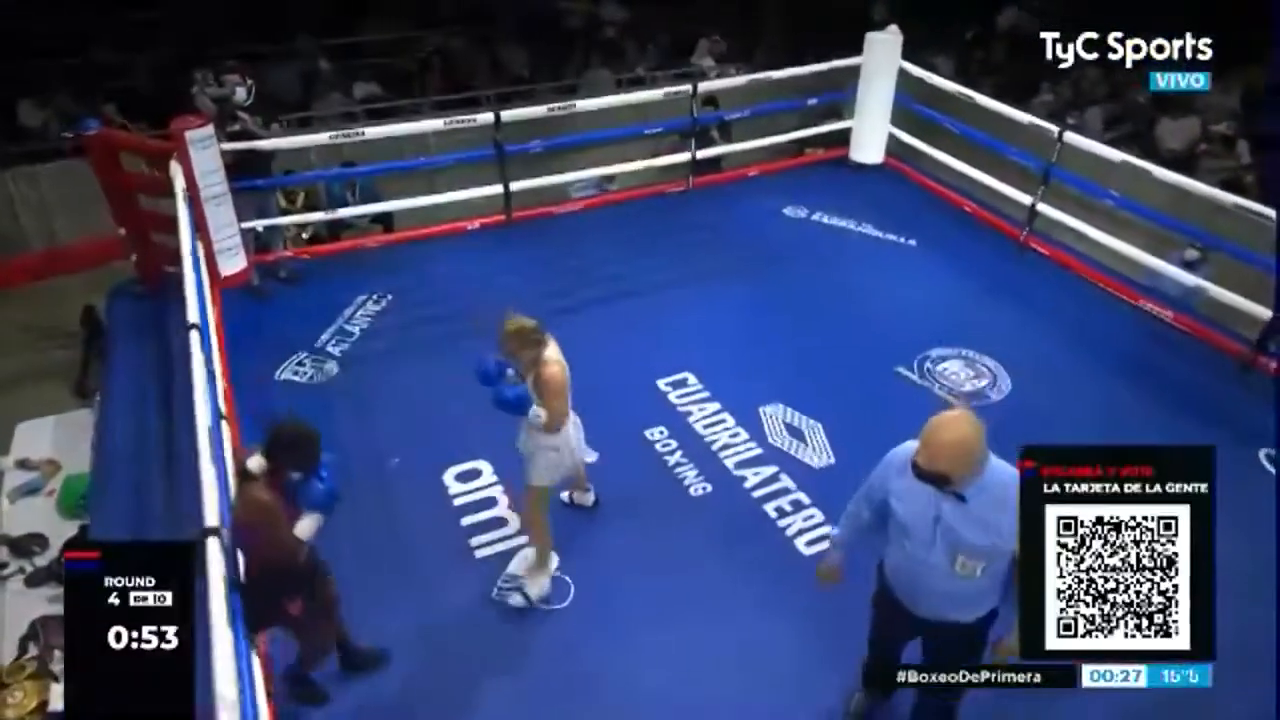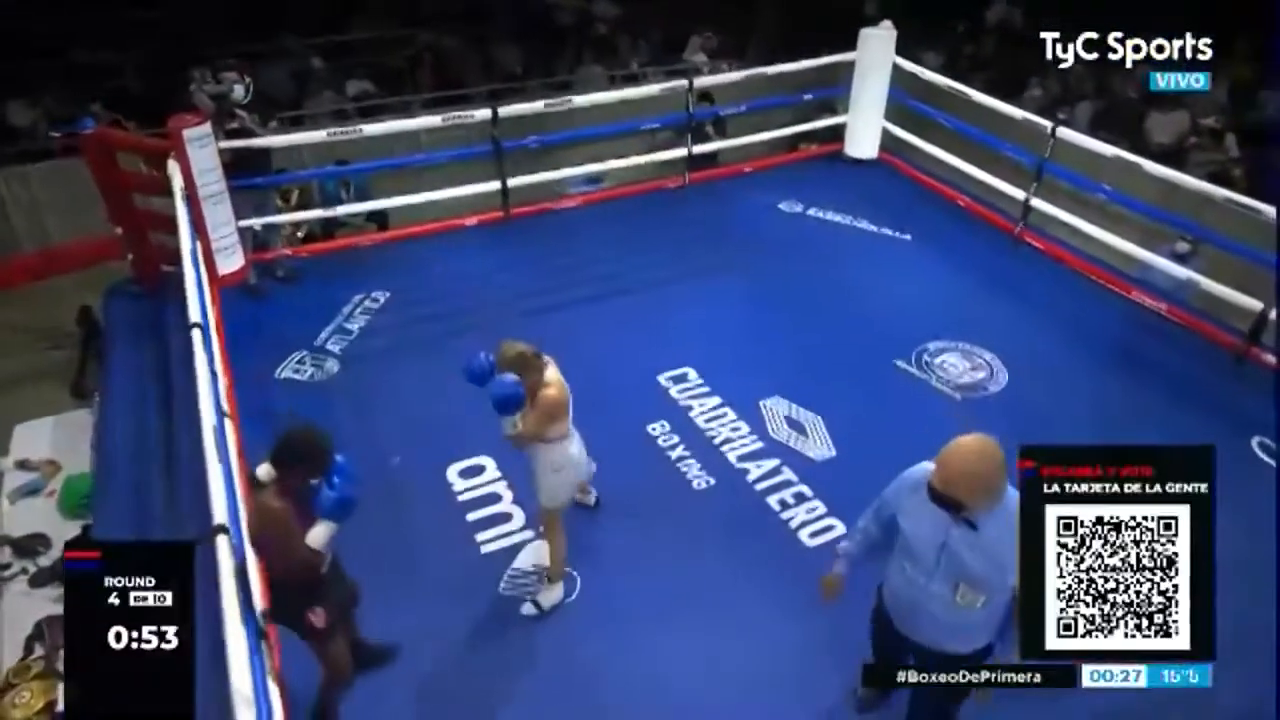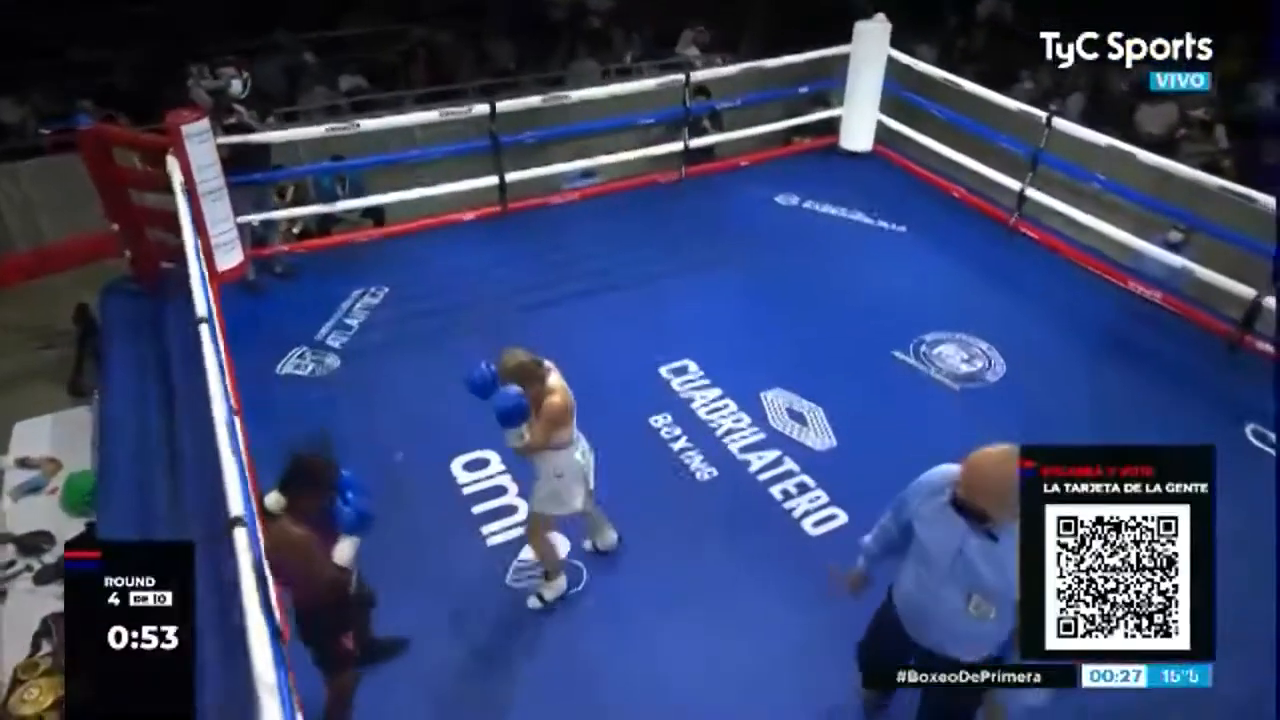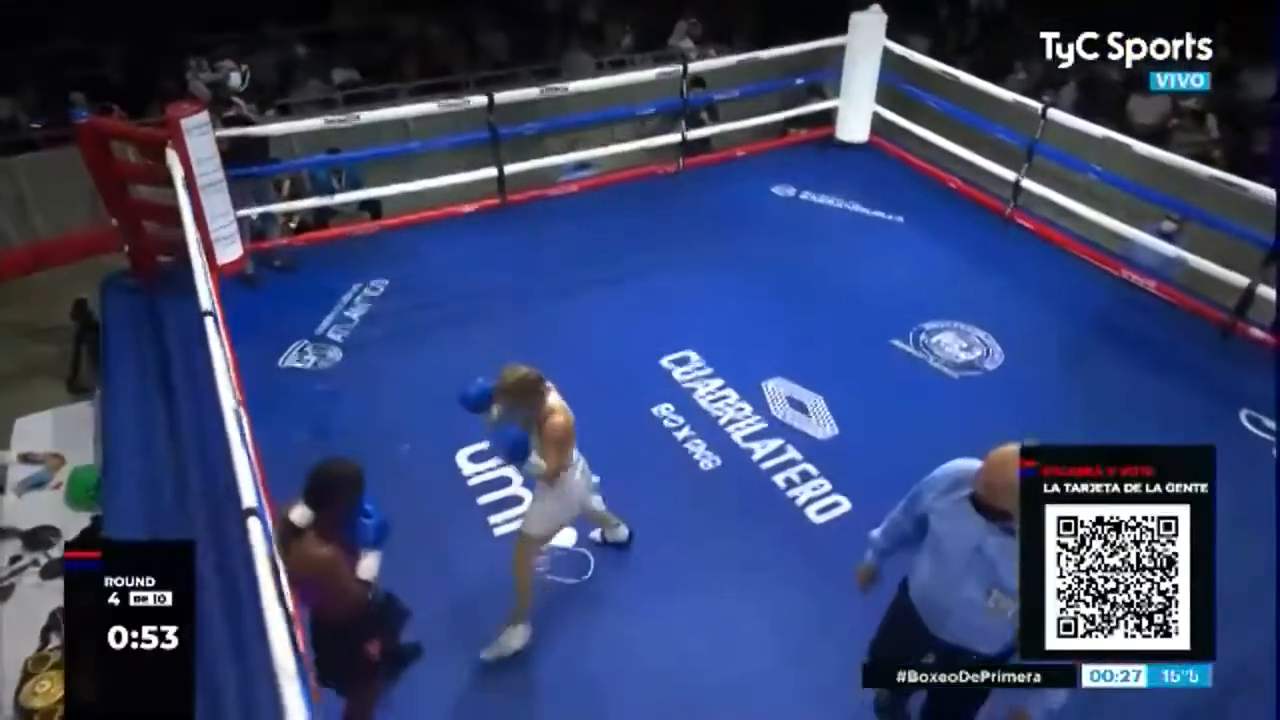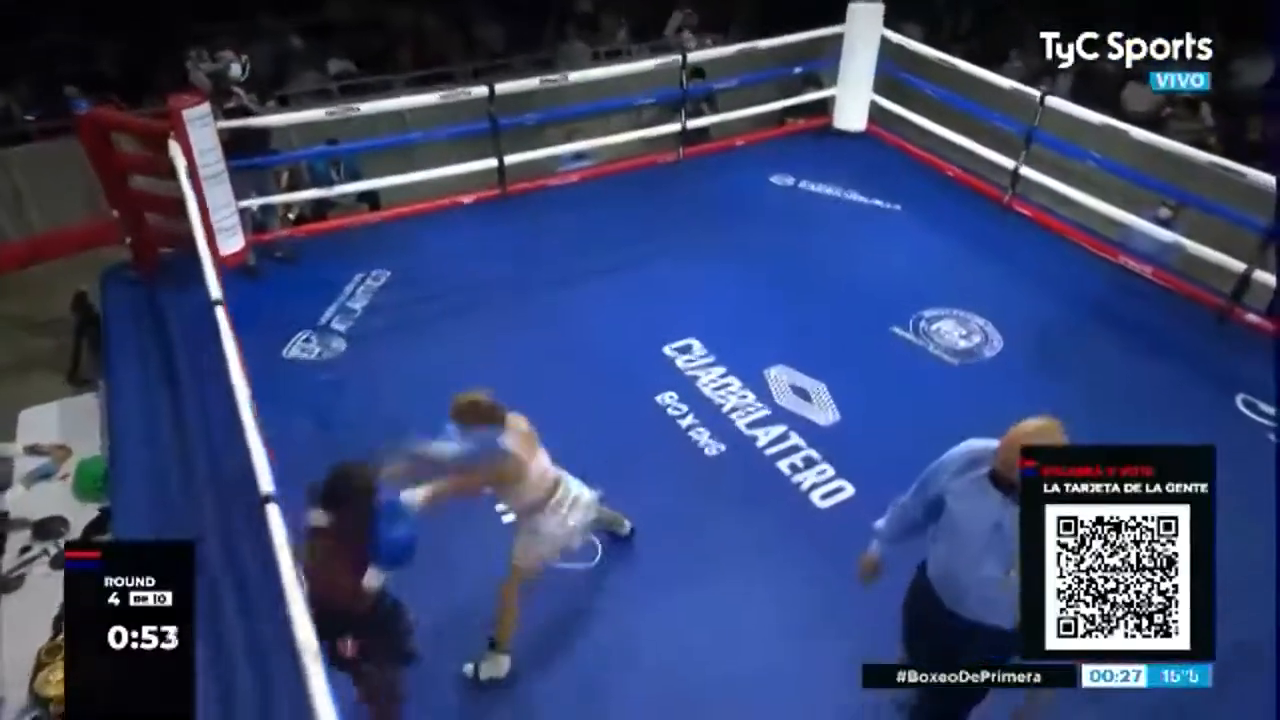
dt=0.2s
person 1, frame 1
left shoulder: (1015, 500)
right shoulder: (901, 461)
right elbow: (866, 506)
left wrist: (1017, 632)
right wrist: (837, 549)
left hip: (961, 623)
right hip: (896, 592)
right knee: (881, 648)
right ankle: (876, 689)
person 1, frame 2
right shoulder: (916, 480)
right elbow: (877, 523)
right wrist: (843, 563)
left hip: (956, 654)
right hip: (894, 611)
right knee: (884, 656)
right ankle: (882, 684)
person 1, frame 3
right shoulder: (937, 482)
right elbow: (896, 522)
right wrist: (867, 561)
left hip: (963, 661)
right hip: (903, 612)
right knee: (871, 658)
right ankle: (882, 687)
person 1, frame 4
right shoulder: (954, 477)
right elbow: (908, 517)
right wrist: (876, 554)
left hip: (978, 651)
right hip: (917, 605)
right knee: (883, 658)
right ankle: (897, 695)
person 1, frame 5
right shoulder: (967, 458)
right elbow: (918, 502)
right wrist: (880, 544)
left hip: (995, 631)
right hip: (934, 590)
right knee: (920, 654)
right ankle: (931, 693)
person 2, frame 1
left shoulder: (550, 373)
right shoulder: (542, 344)
left elbow: (555, 422)
right elbow: (525, 377)
left wrist: (527, 409)
right wrist: (505, 374)
left hip: (553, 439)
right hip: (544, 431)
left knee: (534, 507)
right knee: (570, 464)
left ankle: (541, 573)
right ankle: (584, 494)
person 2, frame 2
left shoulder: (549, 396)
right shoulder: (540, 362)
left elbow: (520, 437)
left wrist: (509, 411)
right wrist: (492, 380)
left hip: (554, 455)
right hip: (563, 449)
left knee: (551, 523)
right knee: (571, 476)
left ankle: (554, 586)
right ankle: (586, 494)
person 2, frame 3
left shoulder: (554, 403)
right shoulder: (542, 369)
left elbow: (527, 448)
right elbow: (509, 395)
left wrist: (513, 426)
right wrist: (495, 391)
left hip: (559, 465)
right hip: (567, 453)
left knee: (536, 531)
right knee: (582, 504)
left ankle: (555, 579)
right ankle: (605, 537)
person 2, frame 4
left shoulder: (557, 422)
right shoulder: (540, 391)
left elbow: (551, 473)
right elbow: (503, 415)
left wrist: (526, 459)
right wrist: (490, 408)
left hip: (560, 487)
right hip: (573, 473)
left knee: (522, 556)
right knee: (589, 505)
left ankle: (516, 628)
right ankle: (618, 531)
person 2, frame 5
left shoulder: (497, 458)
right shoulder: (515, 423)
left elbow: (450, 487)
left hip: (547, 522)
right hip: (569, 493)
left knee: (511, 586)
right knee: (591, 512)
left ankle: (498, 658)
right ankle: (622, 526)
person 3, frame 1
left shoulder: (264, 468)
right shoulder: (261, 502)
right elbow: (286, 555)
left wrist: (304, 486)
right wrist: (315, 513)
left hip: (295, 563)
right hip: (276, 580)
left knee: (328, 599)
right knee: (319, 642)
left ankle: (349, 654)
right ankle: (299, 674)
person 3, frame 2
left shoulder: (284, 480)
right shoulder: (272, 508)
right elbow: (298, 564)
left wrist: (326, 487)
right wrist: (329, 522)
left hip: (320, 572)
right hip: (300, 593)
left knee: (347, 603)
right knee: (340, 669)
left ankle: (357, 652)
person 3, frame 3
left shoulder: (280, 504)
right shoulder: (293, 536)
right elbow: (328, 583)
right wrist: (350, 536)
left hip: (339, 596)
right hip: (326, 615)
left knee: (362, 616)
right knee: (344, 688)
left ankle: (368, 649)
person 3, frame 4
left shoulder: (299, 515)
right shoulder: (321, 557)
right elbow: (355, 604)
right hip: (345, 631)
left knee: (389, 620)
right knee: (363, 698)
left ankle: (389, 658)
person 3, frame 5
right shoulder: (323, 552)
right elbow: (357, 603)
right wrist: (381, 568)
left hip: (373, 607)
right hip: (347, 623)
right knee: (389, 695)
person 4, frame 1
right shoulder: (222, 114)
left elbow: (276, 137)
left wrist: (253, 128)
left hip: (264, 178)
right hip: (239, 183)
left knee: (273, 225)
right knee: (245, 231)
left ankle: (279, 267)
right ankle: (252, 277)
person 4, frame 2
left shoulder: (258, 105)
right shoulder: (219, 109)
left wrist: (251, 126)
left hip: (263, 177)
right hip: (237, 181)
left knee: (271, 223)
right knee: (243, 230)
left ankle: (277, 266)
right ankle: (250, 275)
person 4, frame 3
right shoulder: (218, 108)
left wrist: (249, 121)
left hip: (261, 171)
right hip: (236, 177)
left knee: (269, 219)
right knee: (242, 223)
left ankle: (275, 262)
right ankle: (249, 272)
person 4, frame 4
right shoulder: (216, 101)
left wrist: (248, 114)
left hip: (261, 165)
right hip: (235, 170)
left knee: (269, 212)
right knee: (241, 218)
left ankle: (274, 255)
right ankle: (247, 266)
person 4, frame 5
right shoulder: (216, 92)
left elbow: (270, 113)
right elbow: (222, 133)
left wrist: (248, 104)
left hip: (261, 155)
right hip: (236, 161)
left knee: (270, 203)
right knee: (243, 210)
left ankle: (276, 246)
right ankle: (249, 258)
